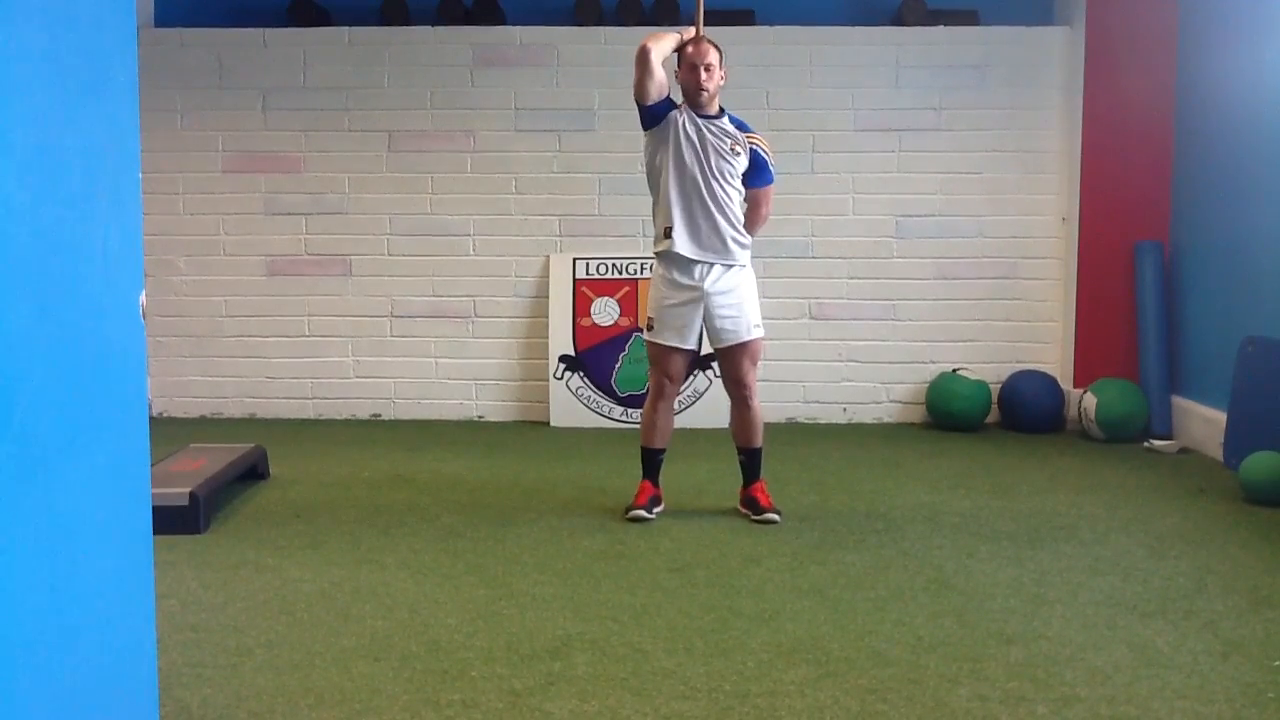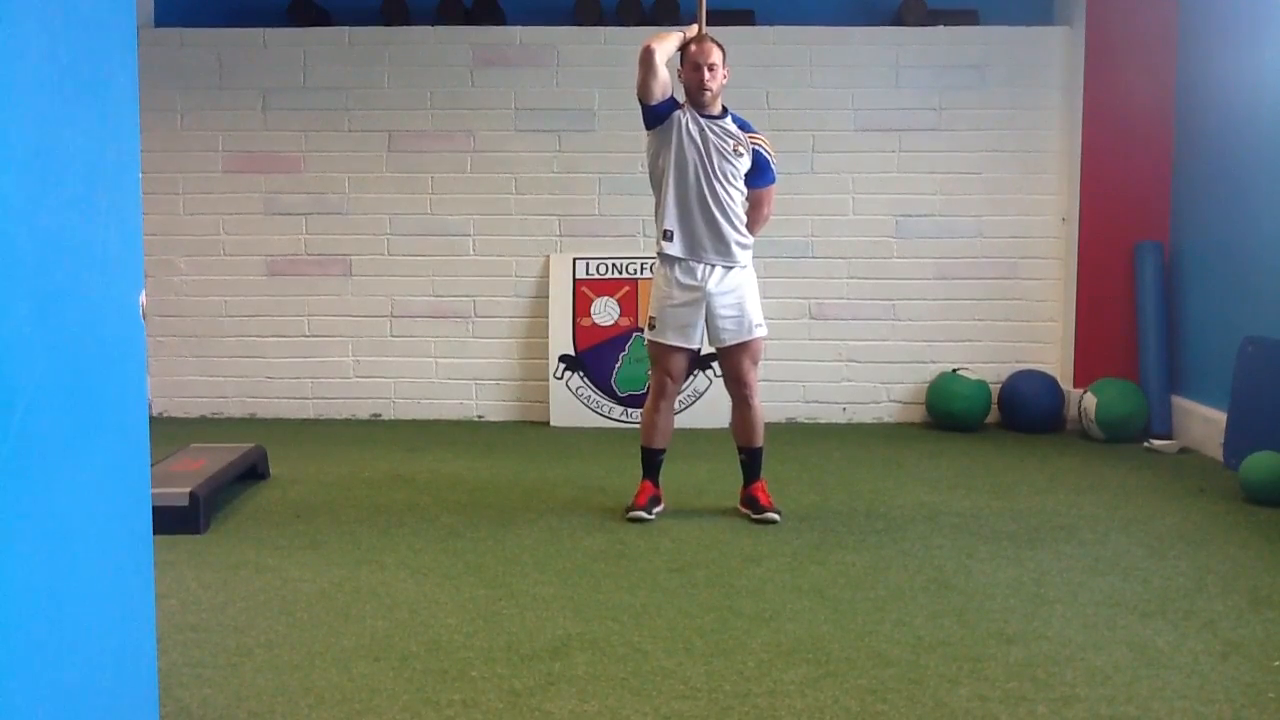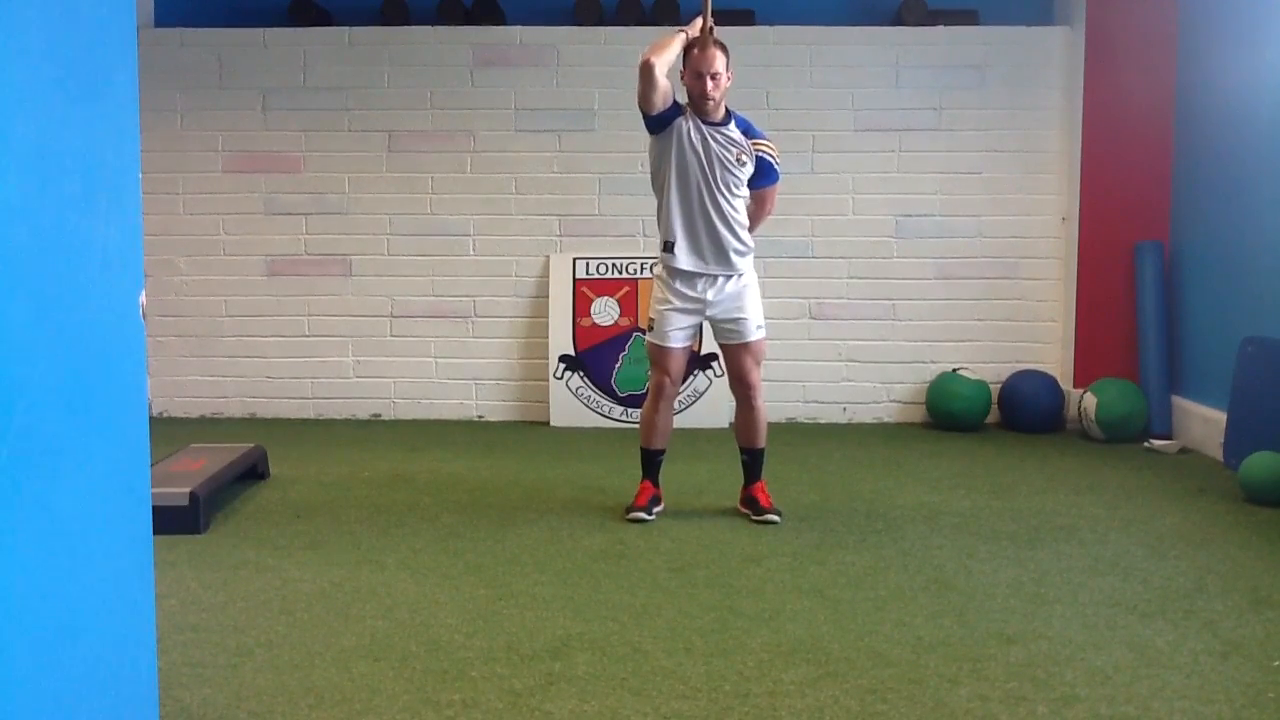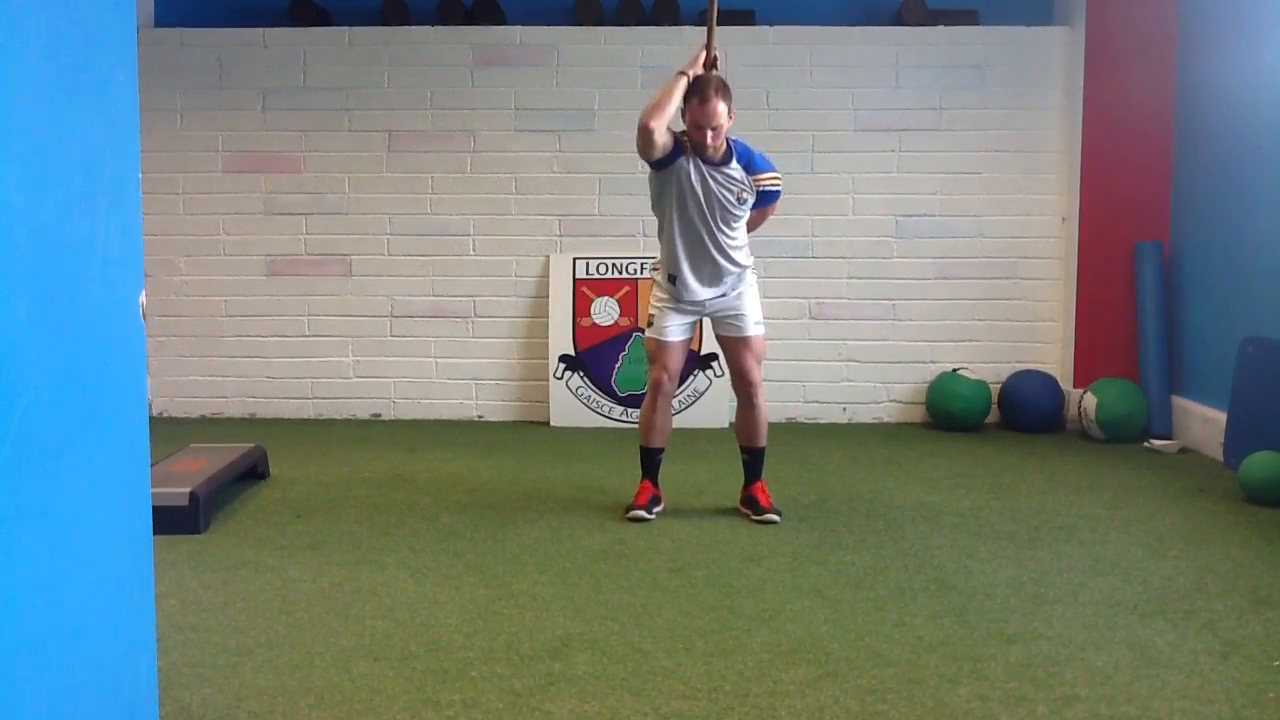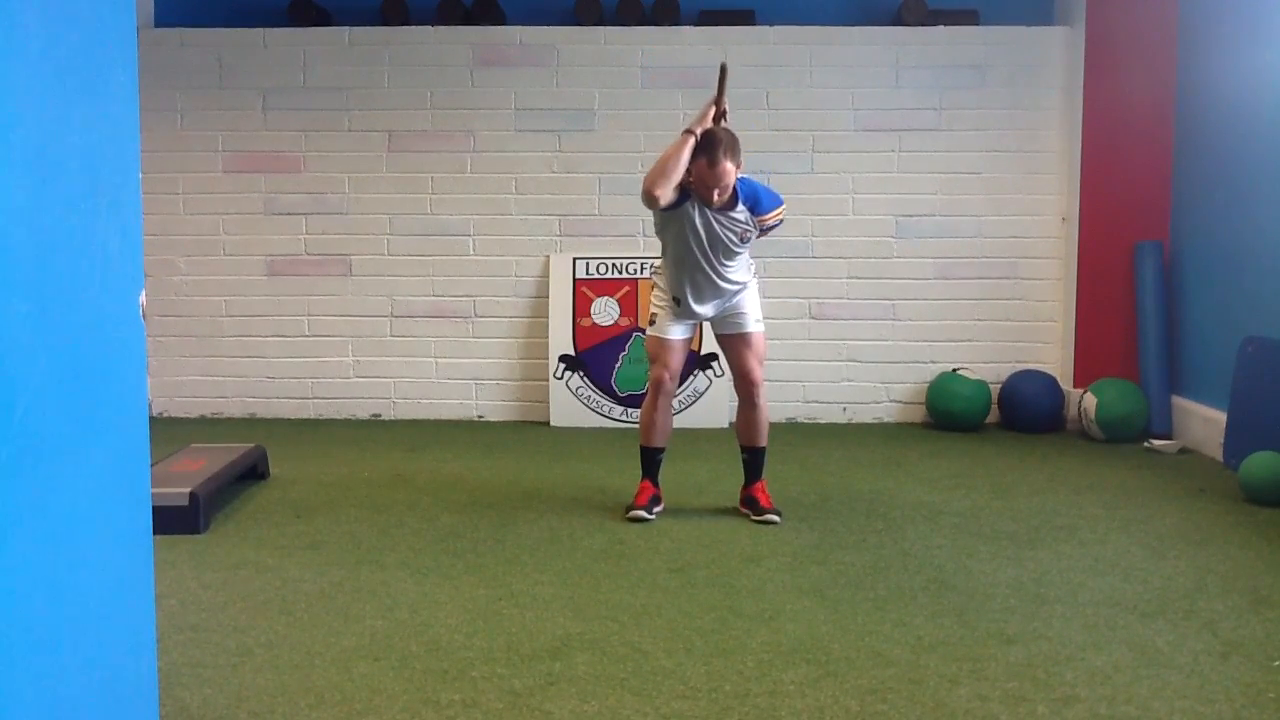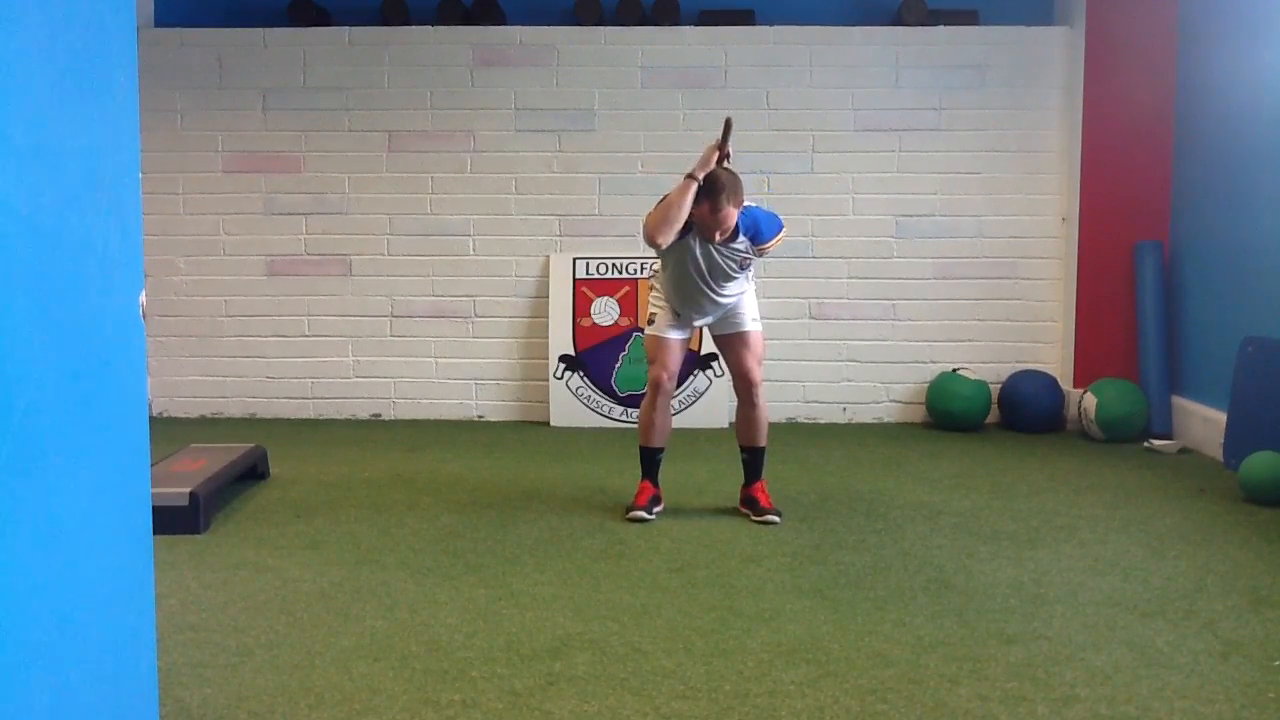
dt=0.5s
person 1, frame 1
left shoulder: (746, 138)
right shoulder: (663, 120)
left elbow: (760, 207)
right elbow: (646, 54)
right wrist: (681, 35)
left hip: (733, 275)
right hip: (674, 274)
left knee: (743, 386)
right knee: (663, 385)
left ankle: (752, 488)
right ankle: (649, 487)
person 1, frame 2
left shoulder: (749, 138)
right shoulder: (666, 119)
left elbow: (762, 206)
right elbow: (651, 54)
right wrist: (685, 34)
left hip: (735, 275)
right hip: (677, 274)
left knee: (744, 386)
right knee: (664, 385)
left ankle: (753, 487)
right ankle: (649, 486)
person 1, frame 3
left shoulder: (753, 140)
right shoulder: (668, 123)
left elbow: (765, 202)
right elbow: (650, 67)
right wrist: (686, 33)
left hip: (736, 280)
right hip: (677, 279)
left knee: (749, 387)
right knee: (662, 386)
left ankle: (753, 488)
right ankle: (649, 487)
person 1, frame 4
left shoulder: (755, 167)
right shoulder: (669, 155)
right elbow: (648, 125)
right wrist: (687, 73)
left hip: (734, 286)
right hip: (676, 288)
left knee: (750, 384)
right knee: (661, 383)
left ankle: (754, 488)
right ankle: (649, 486)
person 1, frame 5
left shoulder: (760, 201)
right shoulder: (675, 191)
right elbow: (652, 192)
right wrist: (694, 130)
left hip: (735, 292)
right hip: (676, 292)
left knee: (752, 384)
right knee: (662, 382)
left ankle: (754, 488)
right ankle: (649, 486)
person 1, frame 6
left shoulder: (760, 226)
right shoulder: (676, 213)
right elbow: (655, 238)
right wrist: (696, 174)
left hip: (733, 300)
right hip: (674, 300)
left knee: (751, 385)
right knee: (660, 383)
left ankle: (754, 488)
right ankle: (648, 487)
